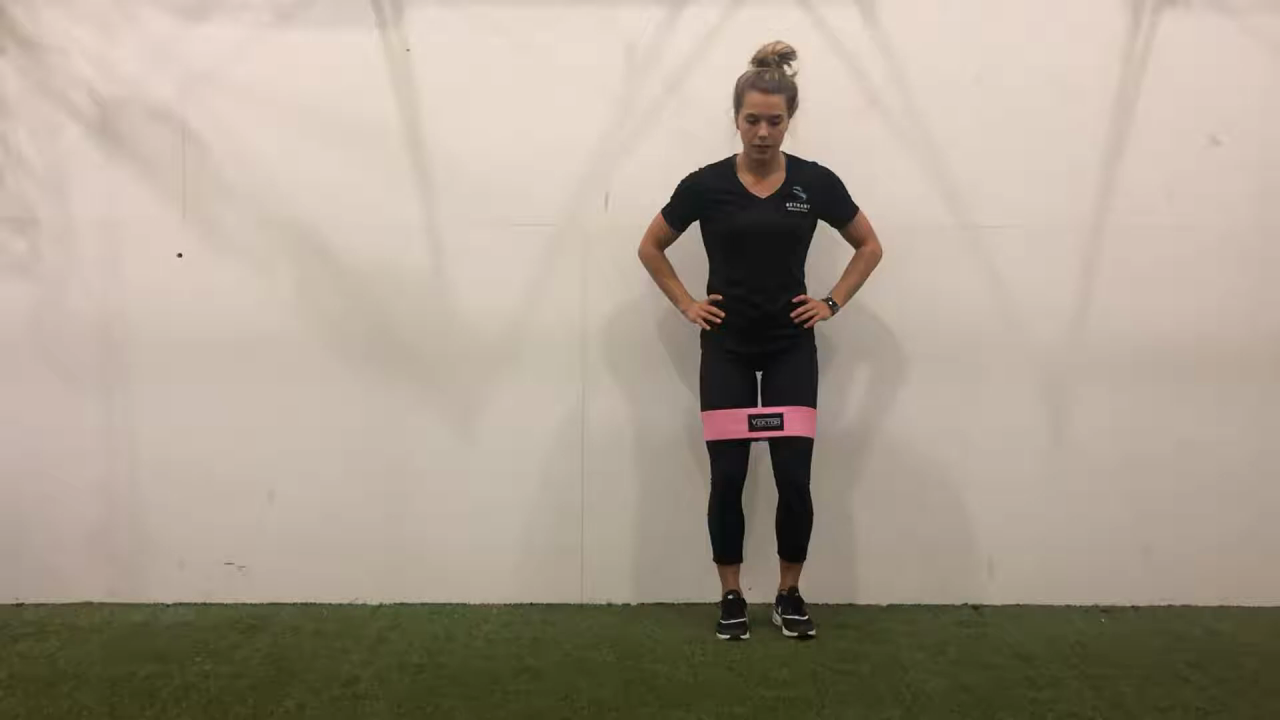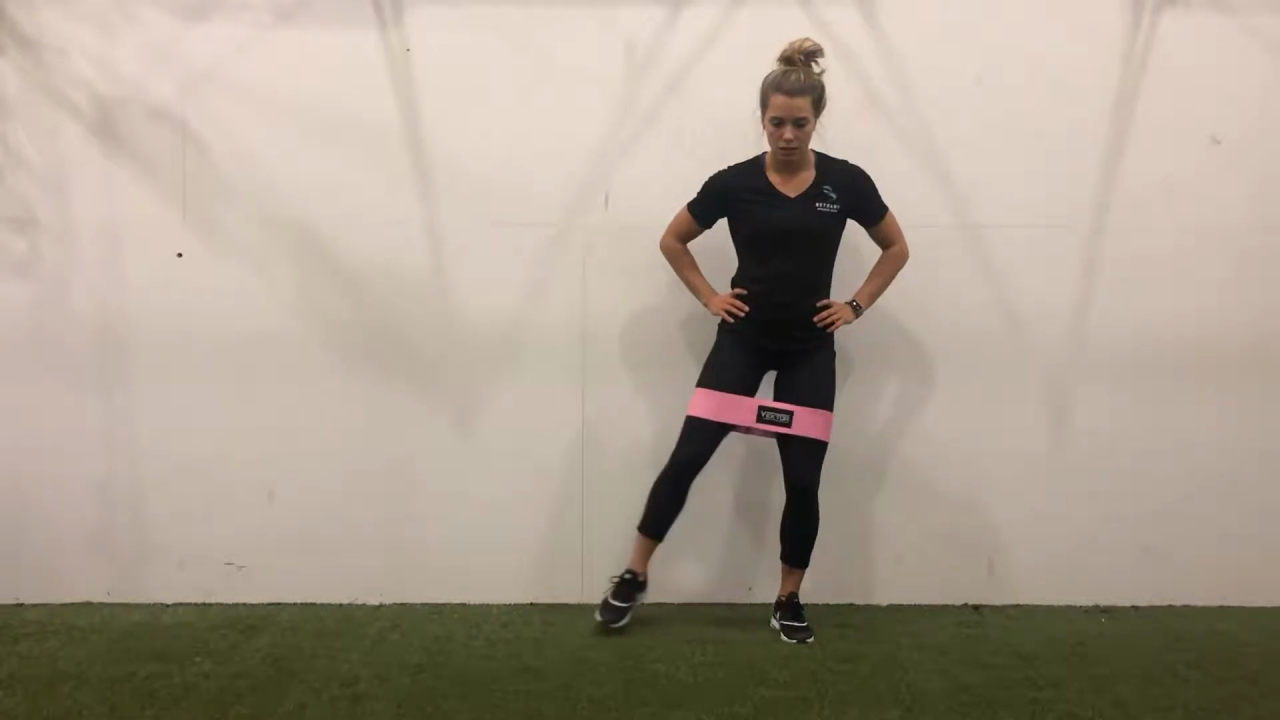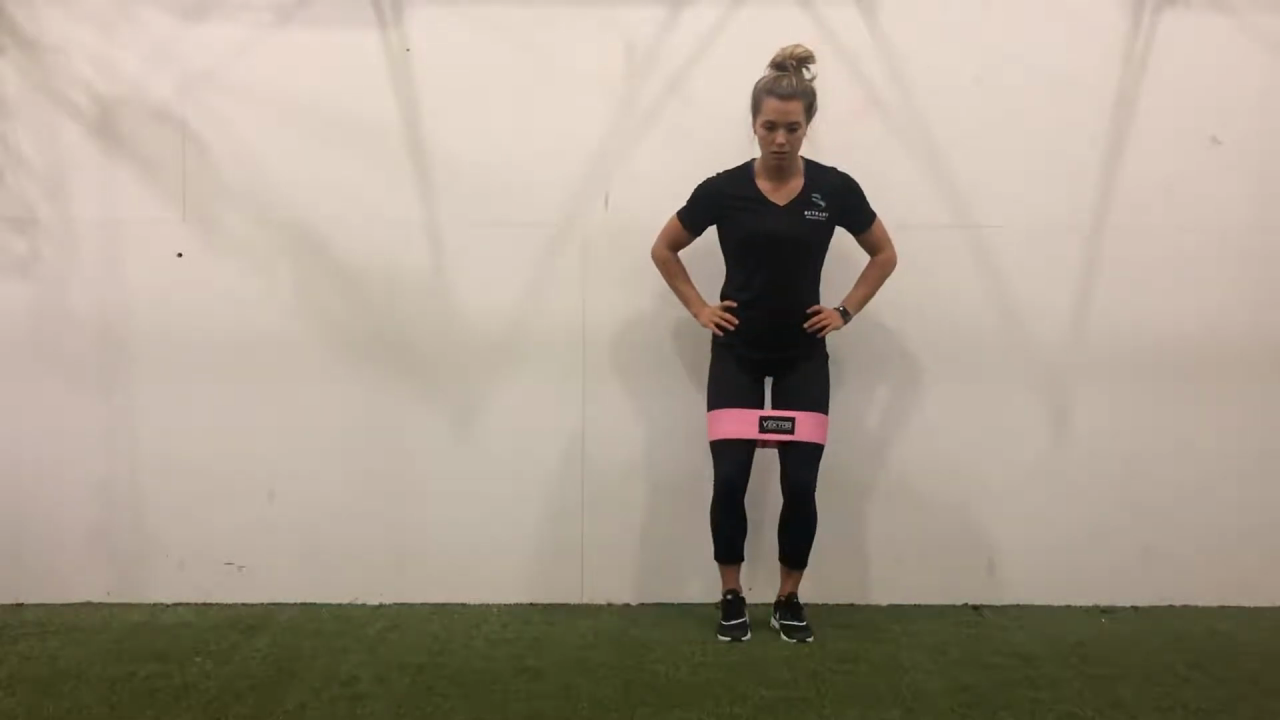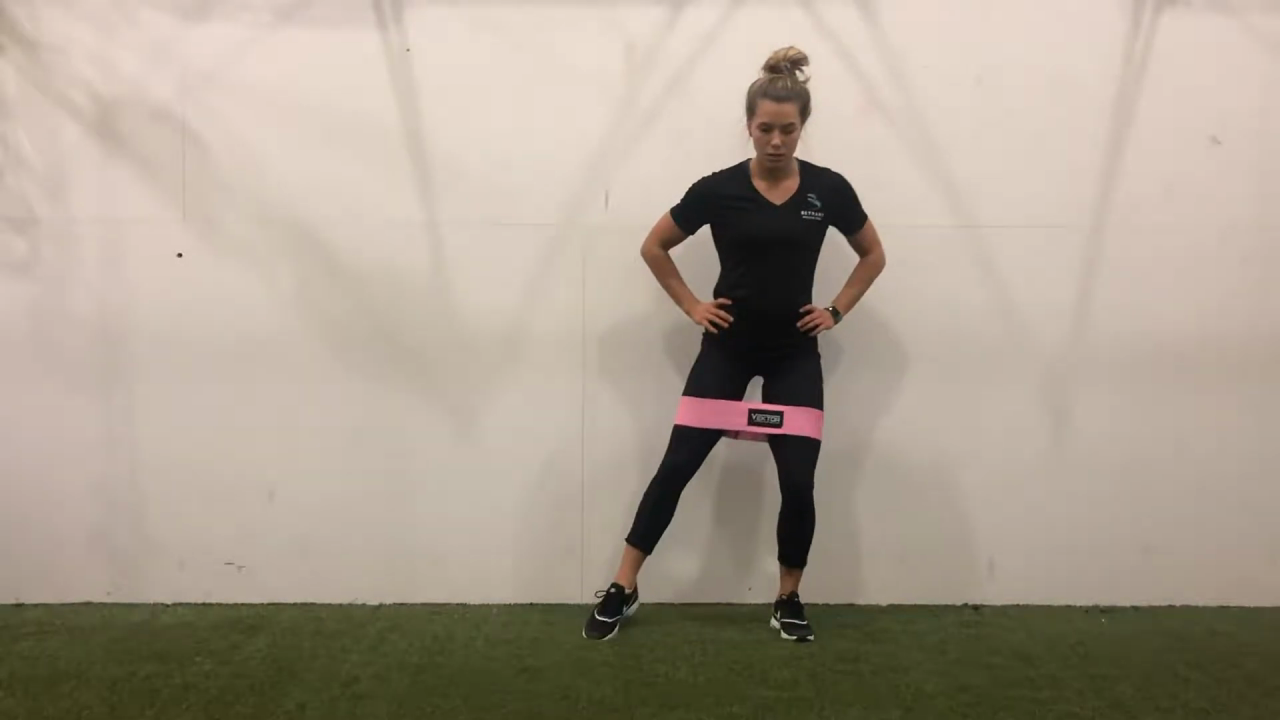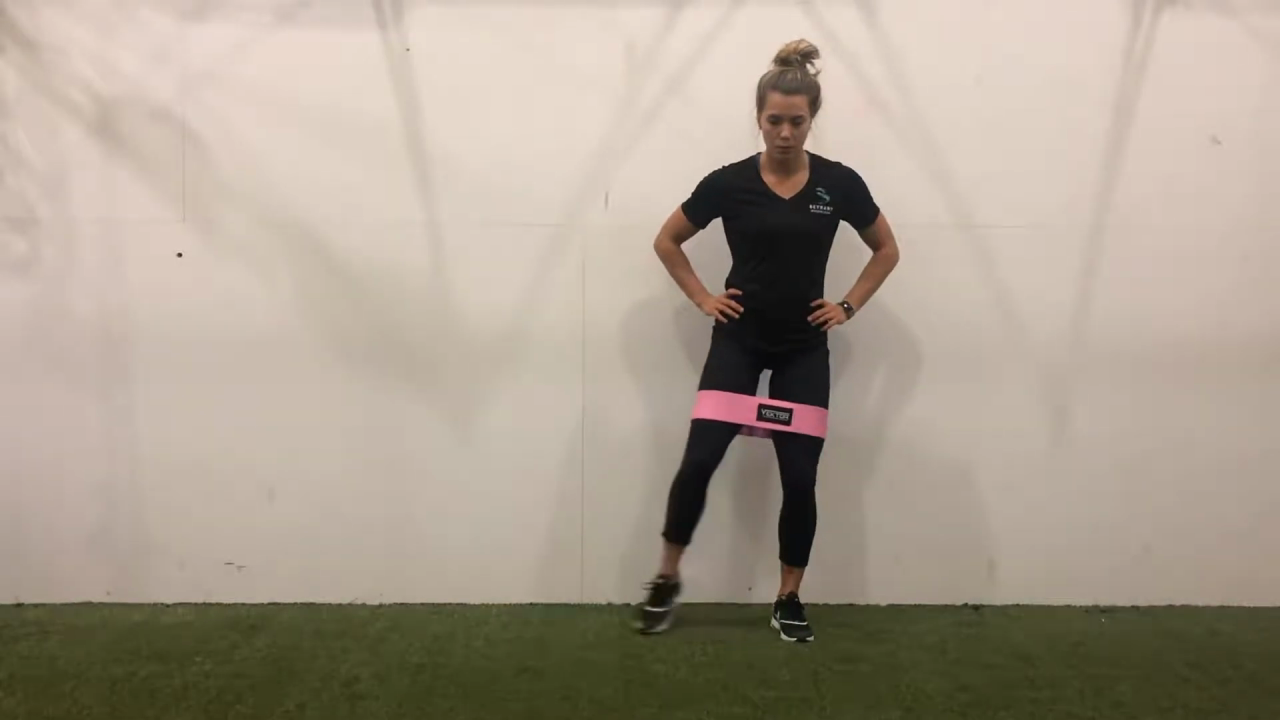
dt=1s
person 1, frame 1
left shoulder: (815, 182)
right shoulder: (706, 183)
left elbow: (869, 247)
right elbow: (651, 247)
left wrist: (832, 303)
right wrist: (686, 304)
left hip: (791, 348)
right hip: (726, 348)
left knee: (794, 479)
right knee: (727, 477)
left ankle: (790, 595)
right ankle: (731, 597)
person 1, frame 2
left shoulder: (846, 181)
right shoulder: (734, 181)
left elbow: (897, 249)
right elbow: (672, 240)
left wrist: (855, 305)
right wrist: (708, 297)
left hip: (809, 350)
right hip: (743, 341)
left knee: (803, 483)
right knee: (688, 458)
left ankle: (788, 601)
right ankle: (633, 574)
person 1, frame 3
left shoulder: (835, 189)
right shoulder: (723, 189)
left elbow: (884, 256)
right elbow: (663, 250)
left wrist: (845, 311)
right wrist: (699, 308)
left hip: (803, 356)
right hip: (737, 353)
left knee: (800, 486)
right knee: (729, 481)
left ankle: (789, 600)
right ankle: (731, 596)
person 1, frame 4
left shoulder: (828, 189)
right shoulder: (718, 188)
left elbow: (873, 256)
right elbow: (654, 247)
left wrist: (836, 310)
right wrist: (690, 305)
left hip: (794, 356)
right hip: (727, 349)
left knee: (799, 485)
right knee: (677, 468)
left ankle: (788, 601)
right ankle: (620, 591)
person 1, frame 5
left shoulder: (839, 183)
right shoulder: (728, 183)
left elbow: (886, 250)
right elbow: (666, 241)
left wrist: (848, 304)
right wrist: (702, 297)
left hip: (804, 348)
right hip: (738, 338)
left knee: (799, 481)
right knee: (698, 461)
left ankle: (788, 601)
right ankle: (666, 579)
